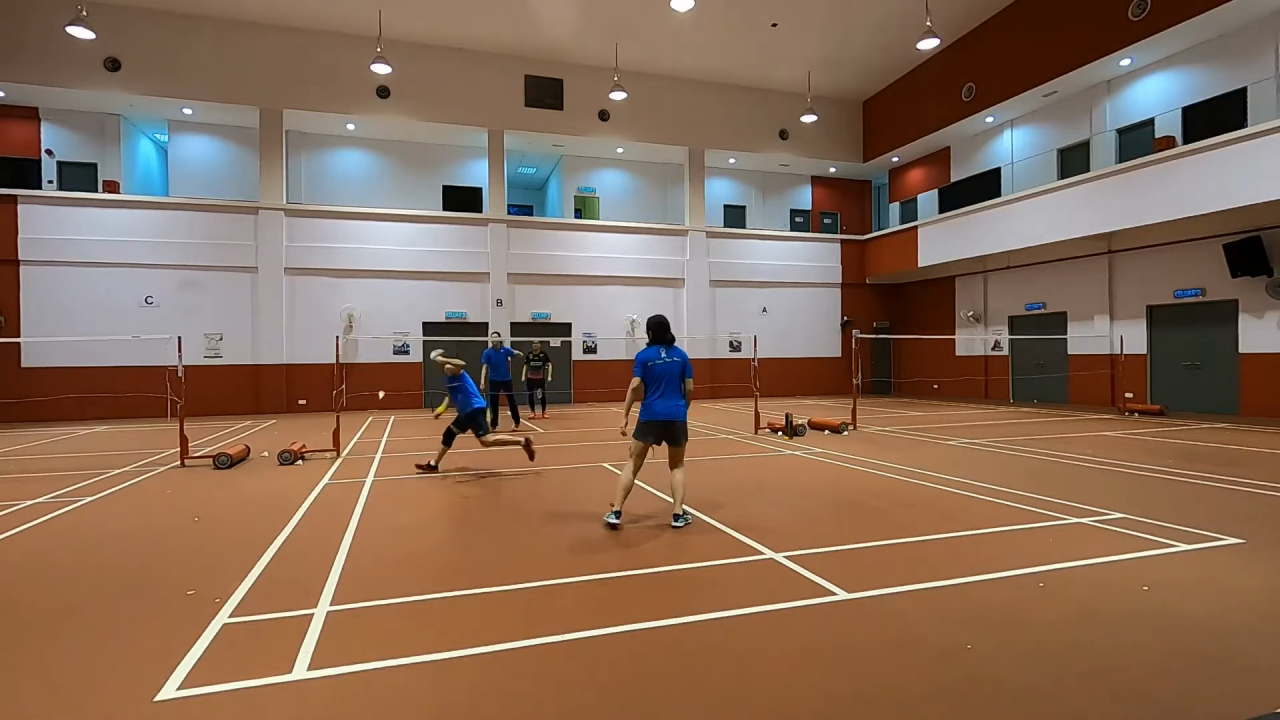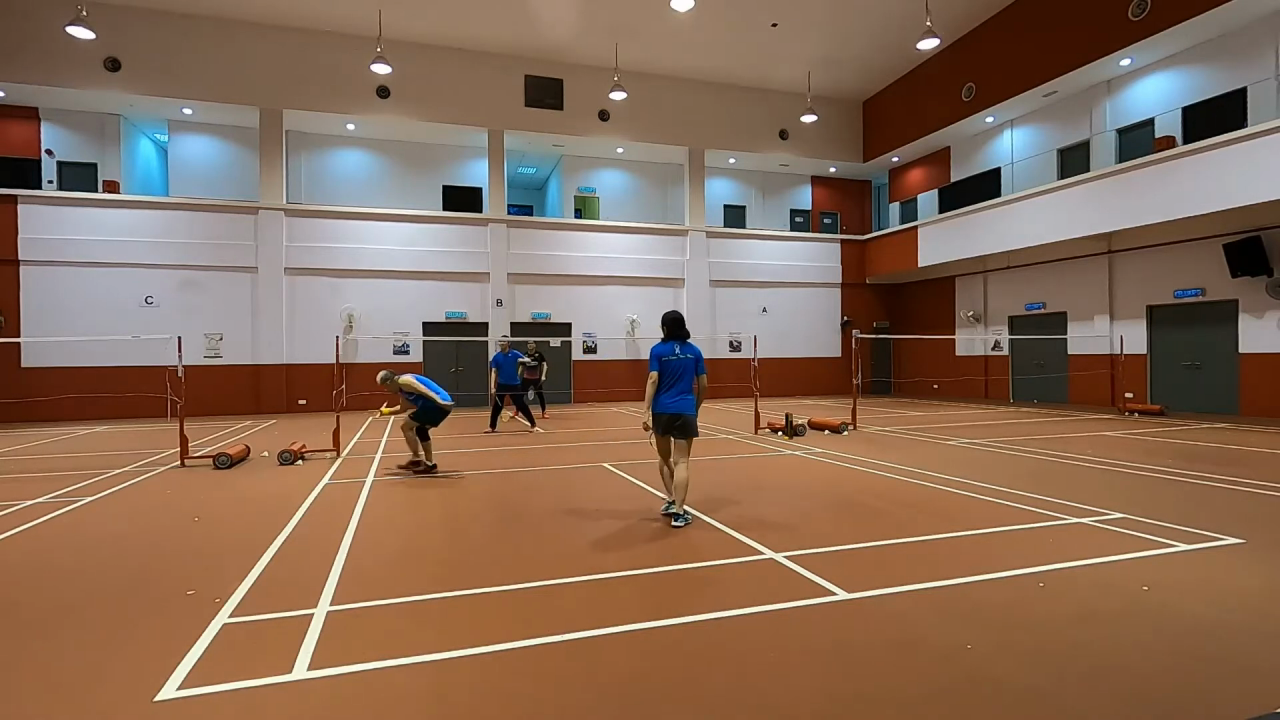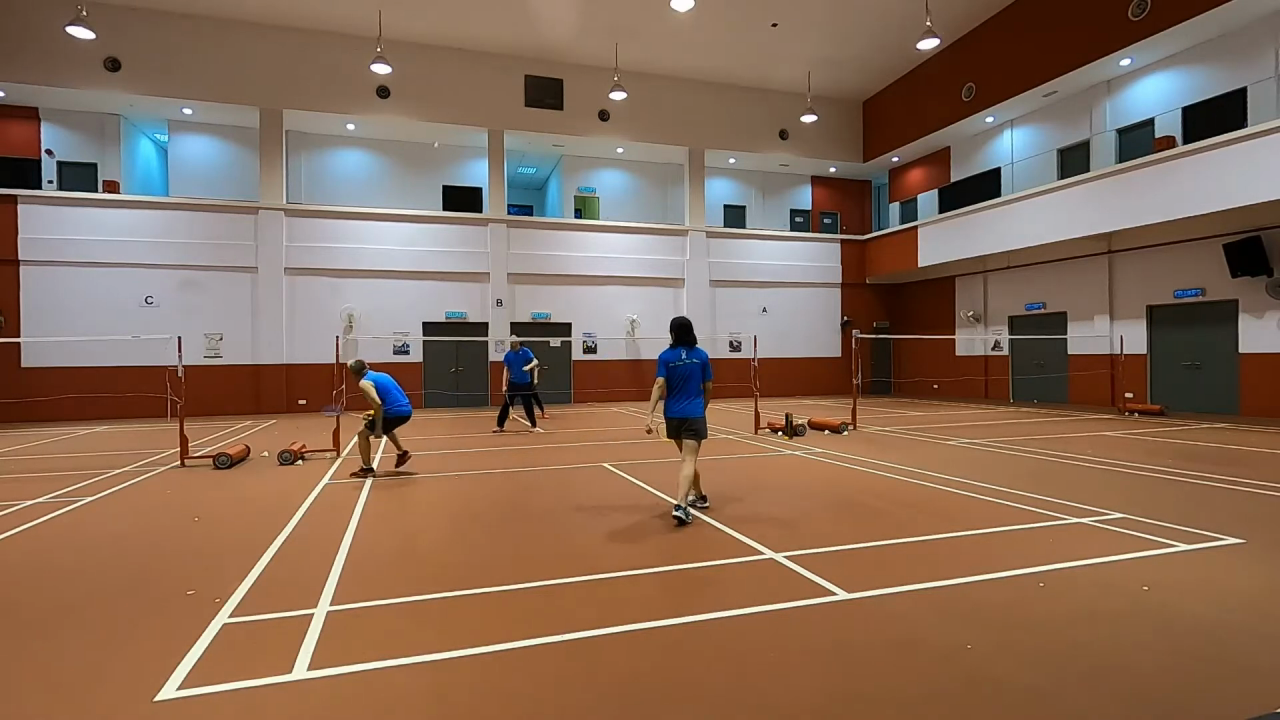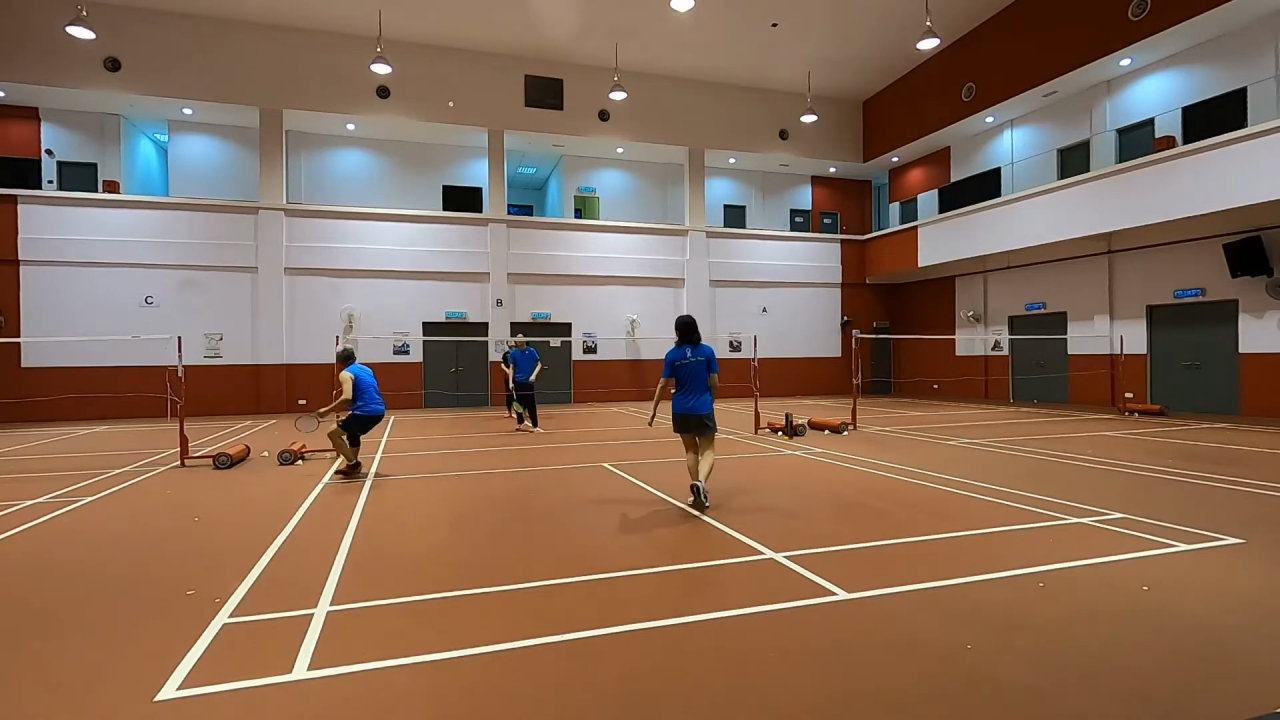
dt=0.2s
person 1, frame 1
left shoulder: (643, 355)
right shoulder: (681, 355)
left elbow: (635, 386)
right elbow: (690, 389)
left wrist: (625, 417)
right wrist: (682, 410)
left hip: (649, 416)
right hip: (676, 417)
left knee: (633, 464)
right knee: (677, 466)
left ankle: (616, 511)
right ankle: (678, 514)
person 1, frame 2
left shoulder: (658, 350)
right shoulder: (694, 351)
left elbow: (653, 380)
right elbow: (702, 385)
left wrist: (647, 411)
right wrist: (696, 408)
left hip: (661, 410)
right hip: (685, 411)
left knee: (665, 458)
right knee: (681, 462)
left ankle: (671, 501)
right ankle: (679, 512)
person 1, frame 3
left shoulder: (666, 356)
right shoulder: (702, 356)
left elbow: (659, 385)
right elbow: (708, 388)
left wrist: (650, 415)
left hip: (673, 414)
right hip: (694, 414)
left knee: (686, 458)
right knee: (689, 461)
left ankle: (699, 496)
right ankle: (680, 506)
person 1, frame 4
left shoulder: (672, 355)
right shoulder: (707, 351)
left elbow: (663, 384)
right elbow: (715, 383)
left wrist: (654, 409)
left hip: (680, 410)
right hip: (703, 409)
left knee: (691, 453)
right knee: (707, 453)
left ankle: (698, 488)
right ankle: (700, 484)
